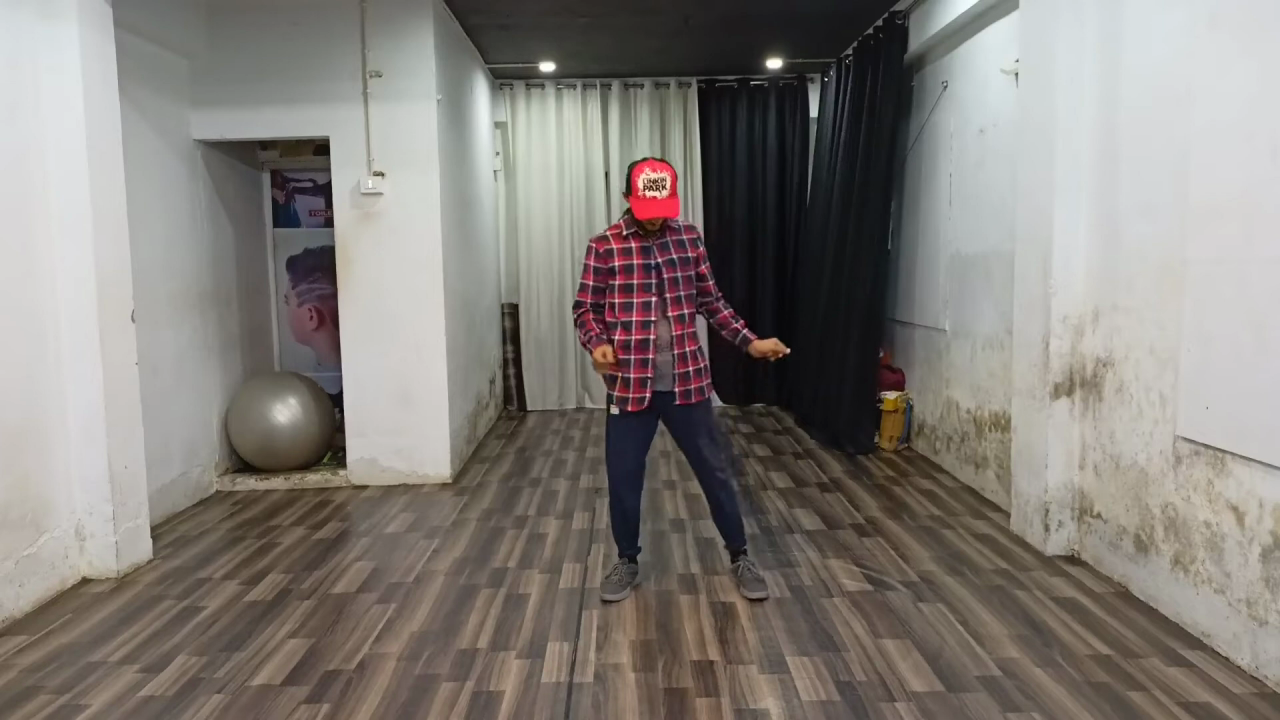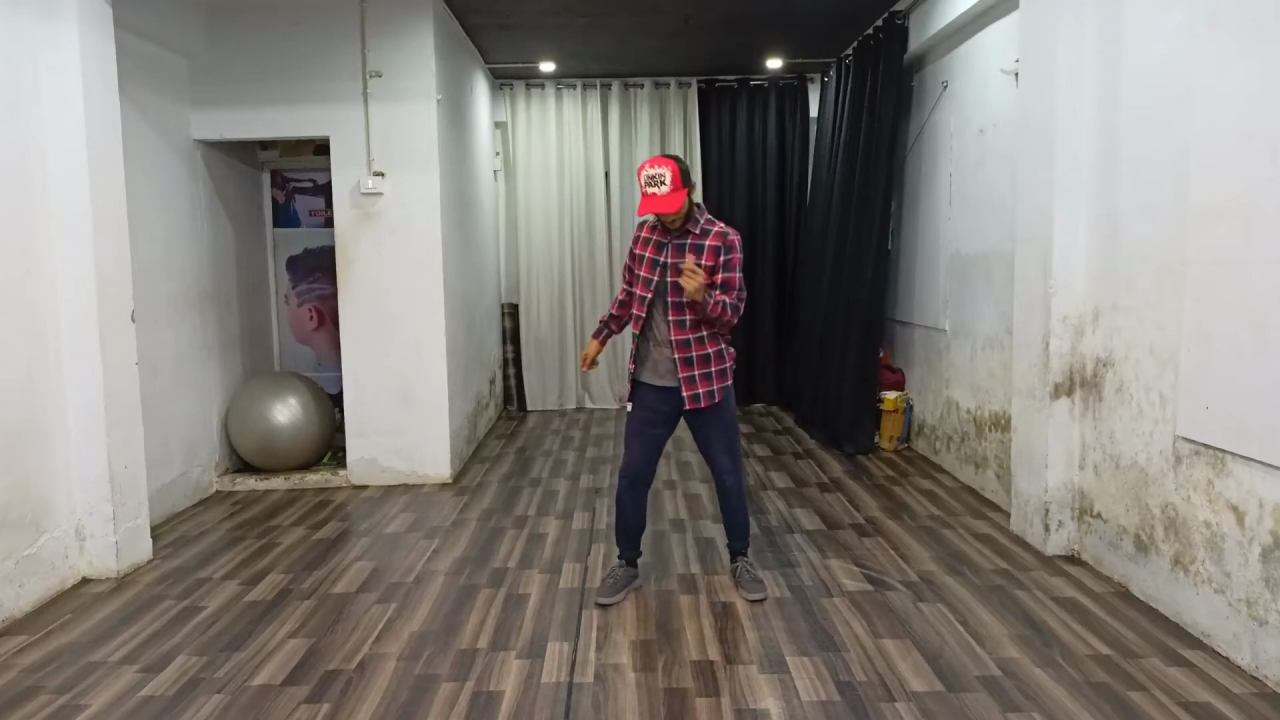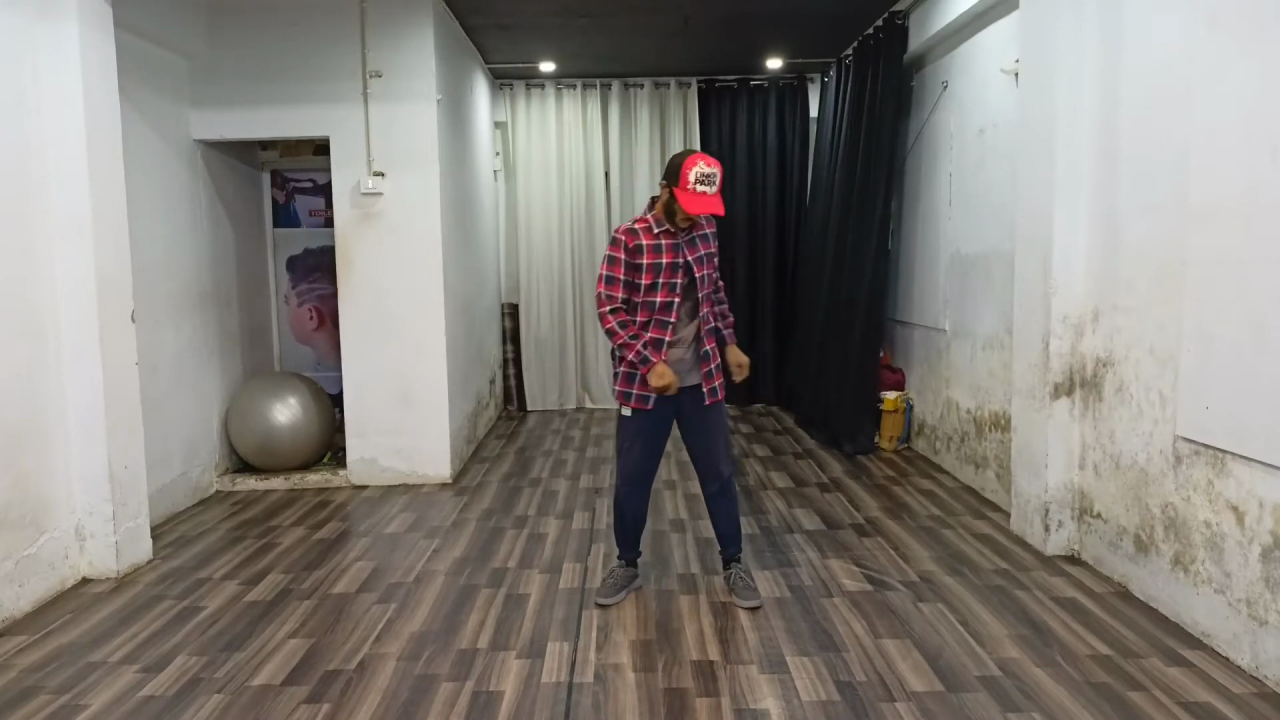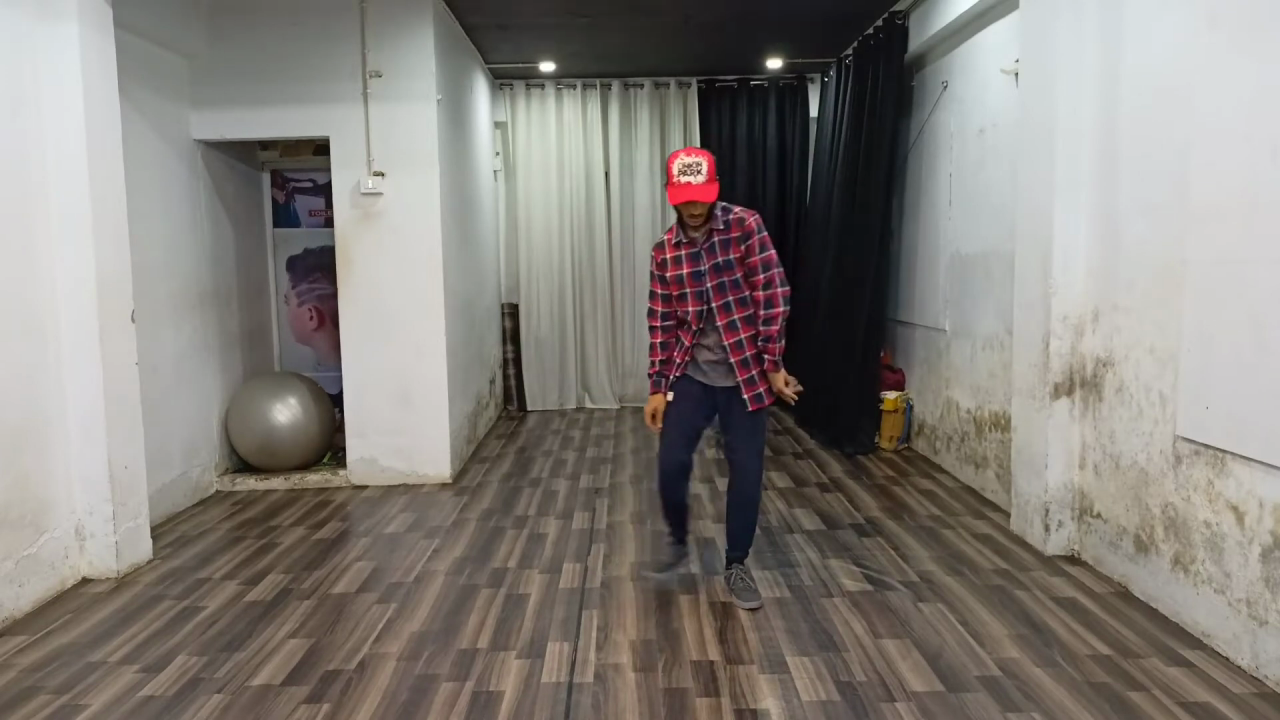
dt=1s
person 1, frame 1
left shoulder: (688, 237)
right shoulder: (604, 246)
left elbow: (710, 300)
right elbow: (585, 309)
left wrist: (750, 342)
right wrist: (596, 344)
left hip: (685, 380)
right hip: (629, 383)
left knee: (715, 469)
right knee: (623, 476)
left ankle: (739, 556)
right ankle: (627, 561)
person 1, frame 2
left shoulder: (722, 239)
right shoulder: (644, 234)
left elbow: (733, 312)
left wrist: (703, 297)
right wrist: (600, 337)
left hip: (706, 378)
right hip: (651, 382)
left knee: (728, 473)
right knee: (633, 475)
left ankle: (740, 559)
right ankle: (627, 564)
person 1, frame 3
left shoulder: (706, 231)
right shoulder: (629, 239)
right elbow: (610, 309)
left wrist: (729, 344)
right wrist: (650, 363)
left hip: (701, 378)
right hip: (646, 382)
left knee: (719, 474)
right knee: (632, 478)
left ankle: (733, 563)
right ankle: (627, 565)
person 1, frame 4
left shoulder: (745, 226)
right shoulder: (665, 250)
left elbow: (773, 294)
right elbow: (661, 322)
left wrist: (772, 364)
right wrist: (657, 387)
left hip: (745, 375)
right hip: (692, 375)
left knee: (746, 474)
right knee: (672, 462)
left ankle: (735, 564)
right ankle: (678, 542)
